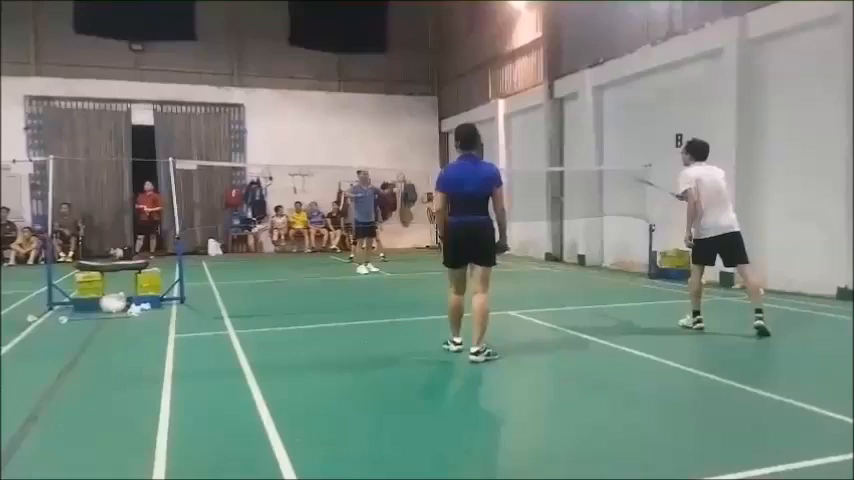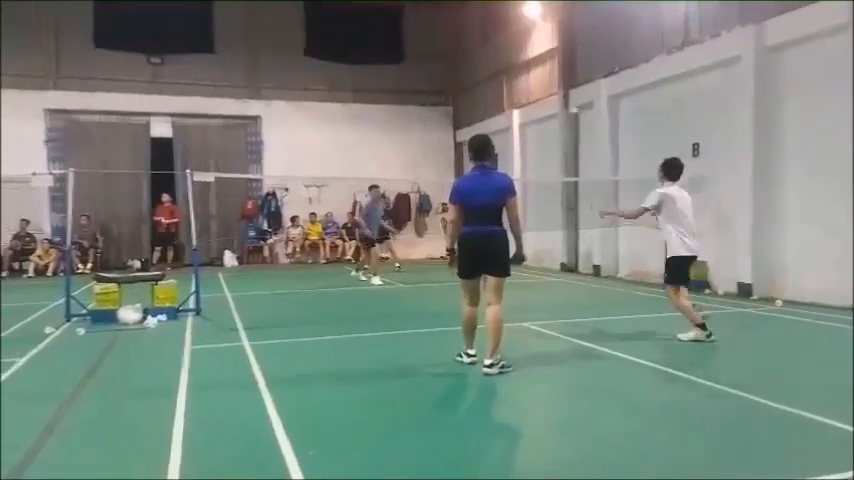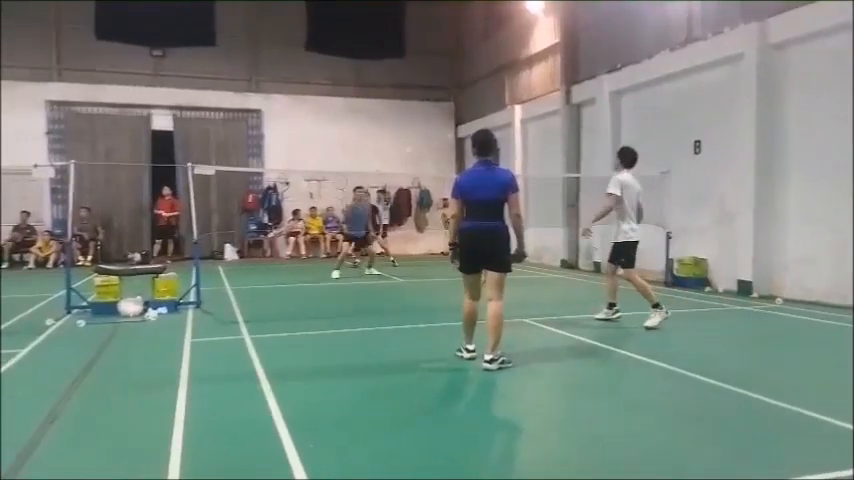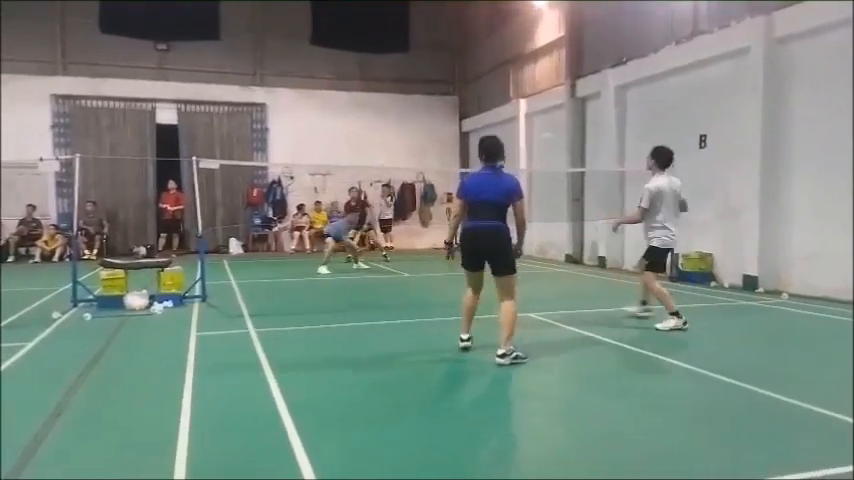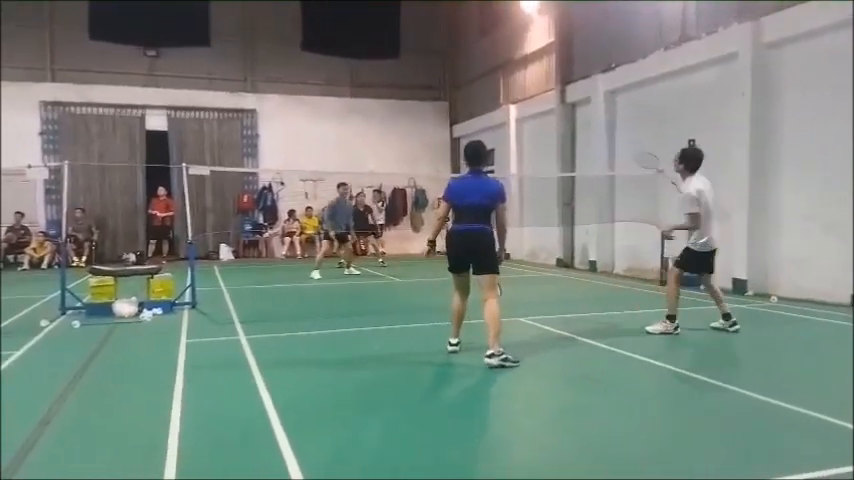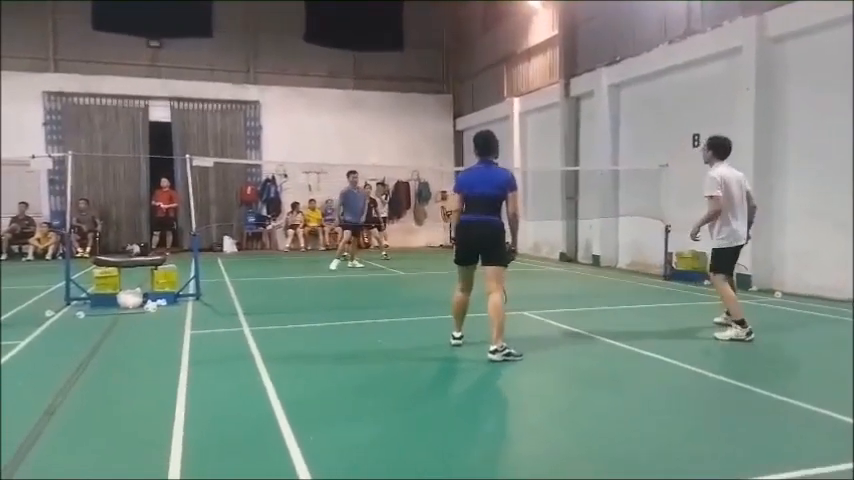
dt=0.5s
person 1, frame 1
left shoulder: (447, 172)
right shoulder: (491, 171)
left elbow: (439, 210)
right elbow: (500, 208)
left wrist: (445, 235)
right wrist: (503, 236)
left hip: (455, 232)
right hip: (482, 232)
left knee: (456, 290)
right knee: (481, 291)
left ankle: (455, 339)
right ankle: (477, 348)
person 1, frame 2
left shoulder: (460, 184)
right shoulder: (504, 181)
left elbow: (454, 221)
right elbow: (514, 218)
left wrist: (450, 249)
right wrist: (519, 247)
left hip: (468, 243)
right hip: (495, 242)
left knee: (470, 301)
right knee: (494, 302)
left ankle: (469, 351)
right ankle: (492, 360)
person 1, frame 3
left shoulder: (462, 179)
right shoulder: (506, 177)
left elbow: (455, 215)
right elbow: (516, 214)
left wrist: (452, 244)
right wrist: (521, 245)
left hip: (469, 238)
right hip: (496, 238)
left knee: (470, 296)
right knee: (495, 298)
left ankle: (468, 346)
right ankle: (491, 355)
person 1, frame 4
left shoulder: (468, 181)
right shoulder: (511, 183)
left elbow: (457, 215)
right elbow: (521, 220)
left wrist: (449, 241)
right wrist: (520, 244)
left hip: (471, 238)
right hip: (498, 238)
left knee: (472, 288)
right knee: (508, 297)
left ankle: (465, 336)
right ankle: (505, 350)
person 1, frame 5
left shoulder: (454, 185)
right shoulder: (495, 187)
left elbow: (441, 217)
right elbow: (501, 223)
left wrist: (431, 241)
right wrist: (501, 249)
left hip: (456, 240)
right hip: (482, 241)
left knee: (460, 292)
right knee: (490, 297)
left ankle: (454, 340)
right ankle: (494, 351)
person 1, frame 6
left shoulder: (464, 176)
right shoulder: (506, 177)
left elbow: (455, 211)
right elbow: (513, 213)
left wrist: (457, 238)
right wrist: (513, 243)
left hip: (466, 231)
right hip: (492, 232)
left knee: (463, 287)
right knee: (495, 290)
left ankle: (456, 333)
right ankle: (497, 346)
person 2, frame 1
left shoulder: (688, 174)
right shoulder: (718, 172)
left elbow: (693, 202)
left wrist: (688, 230)
left hip: (705, 231)
right hip: (730, 227)
left knee: (696, 272)
right knee: (746, 271)
left ankle: (695, 317)
right ankle: (759, 316)
person 2, frame 2
left shoulder: (661, 193)
right shoulder: (684, 195)
left elbow: (635, 214)
left wrist: (610, 212)
left hip: (678, 250)
right hip: (690, 249)
left knee: (674, 292)
right knee: (680, 288)
left ankle: (701, 329)
right ankle: (698, 322)
person 2, frame 3
left shoulder: (618, 178)
right shoulder: (634, 183)
left elbow: (611, 204)
right elbow: (639, 212)
left wrist: (590, 223)
left hip: (626, 235)
right hip: (623, 235)
left knee: (630, 275)
right knee: (610, 270)
left ankle: (657, 309)
right ankle: (611, 308)
person 2, frame 4
left shoulder: (651, 187)
right shoulder: (675, 182)
left elbow: (638, 217)
right elbow: (683, 207)
left wrist: (619, 221)
left hip: (659, 240)
right hip: (666, 237)
left knee: (649, 279)
right knee: (643, 267)
left ankle: (676, 317)
right ankle: (644, 305)
person 2, frame 5
left shoulder: (689, 190)
right shoulder: (702, 180)
left elbow: (694, 223)
left wrist: (671, 228)
left hip: (698, 244)
right hip: (709, 242)
left knee: (673, 275)
right knee: (707, 281)
left ankle: (670, 322)
right ankle: (728, 319)
person 2, frame 6
left shoulder: (714, 175)
right shoulder: (738, 174)
left elbow: (717, 208)
right elbow: (752, 205)
left wrist: (698, 225)
right wrist: (747, 227)
left hip: (725, 237)
right hip: (738, 235)
left knee: (719, 280)
right knee: (725, 276)
left ankle: (741, 327)
right ankle: (731, 314)
